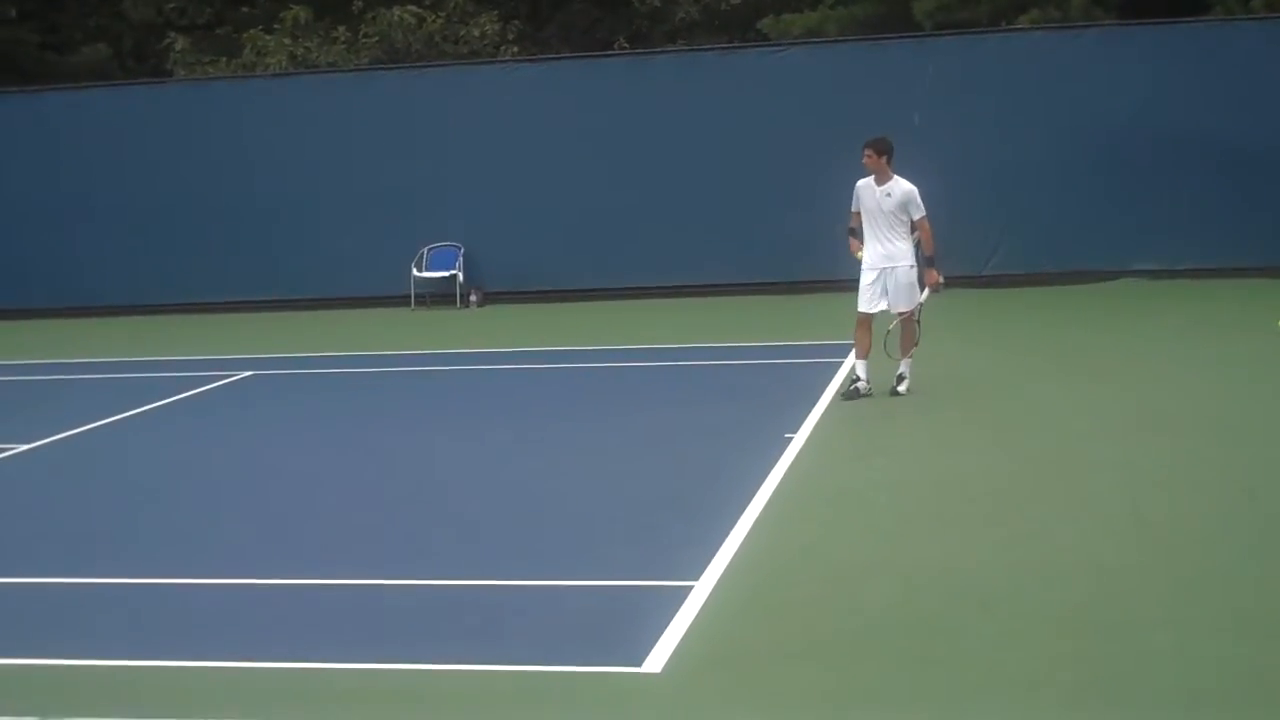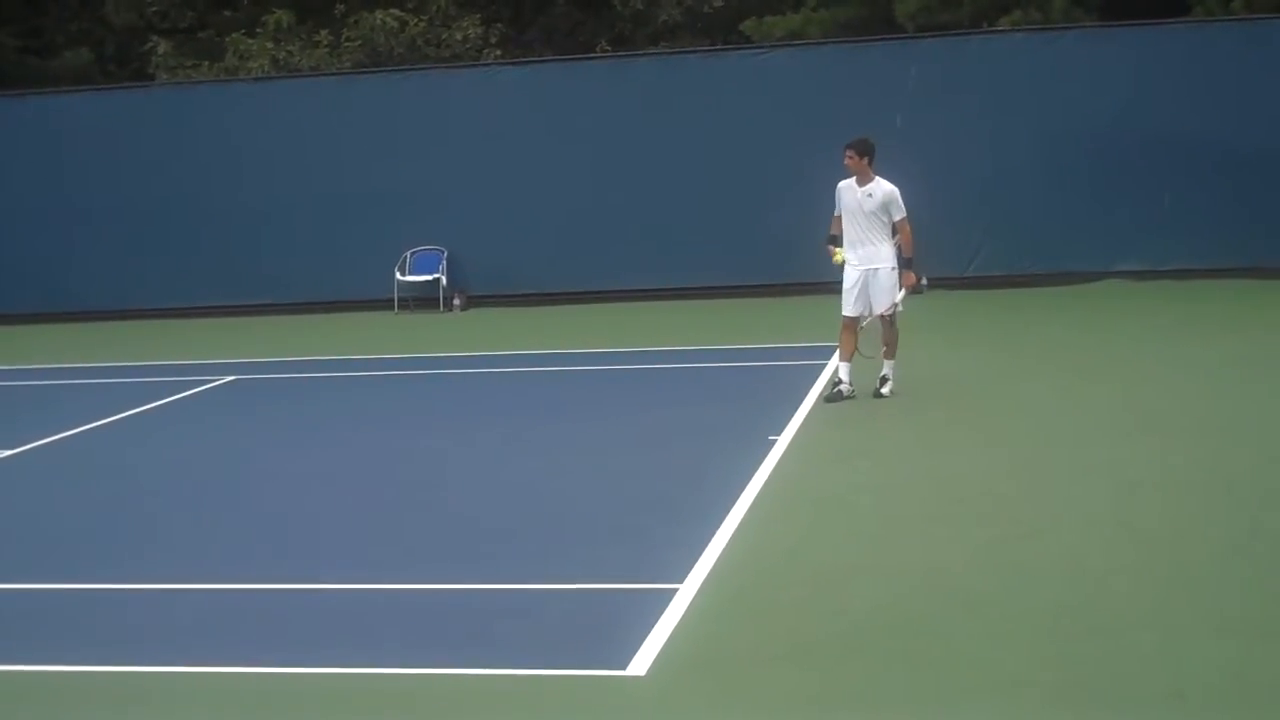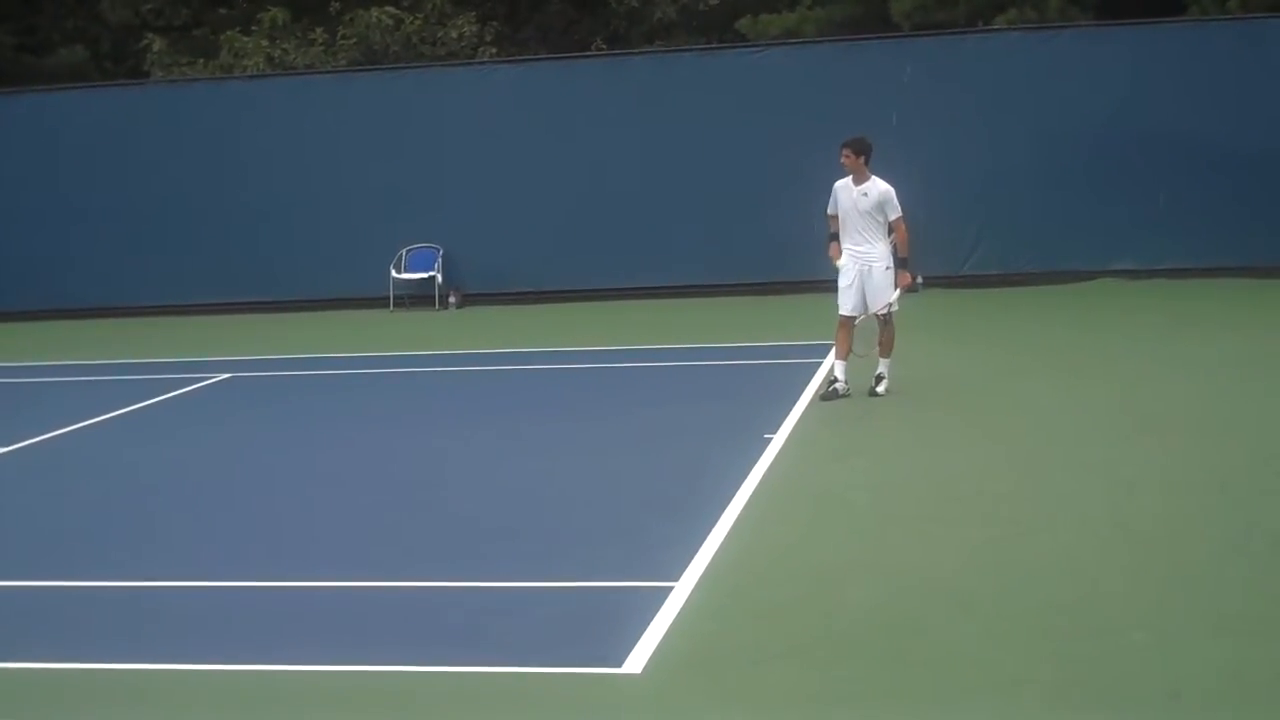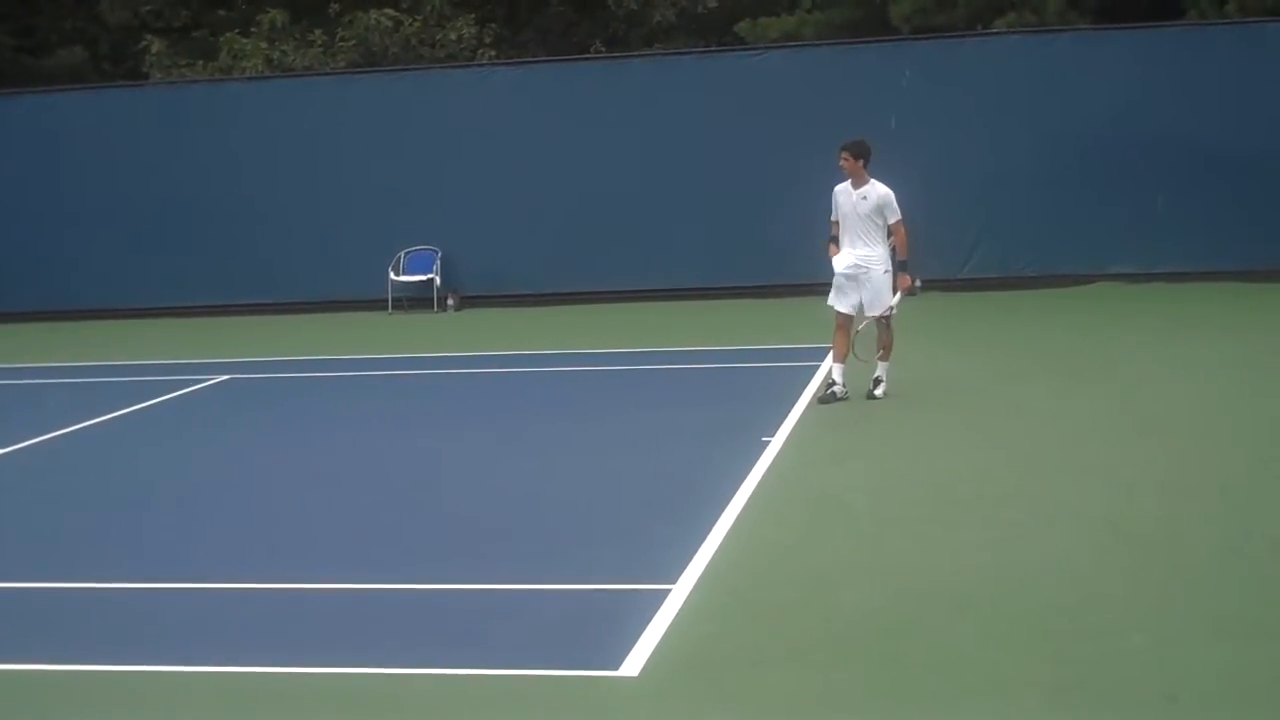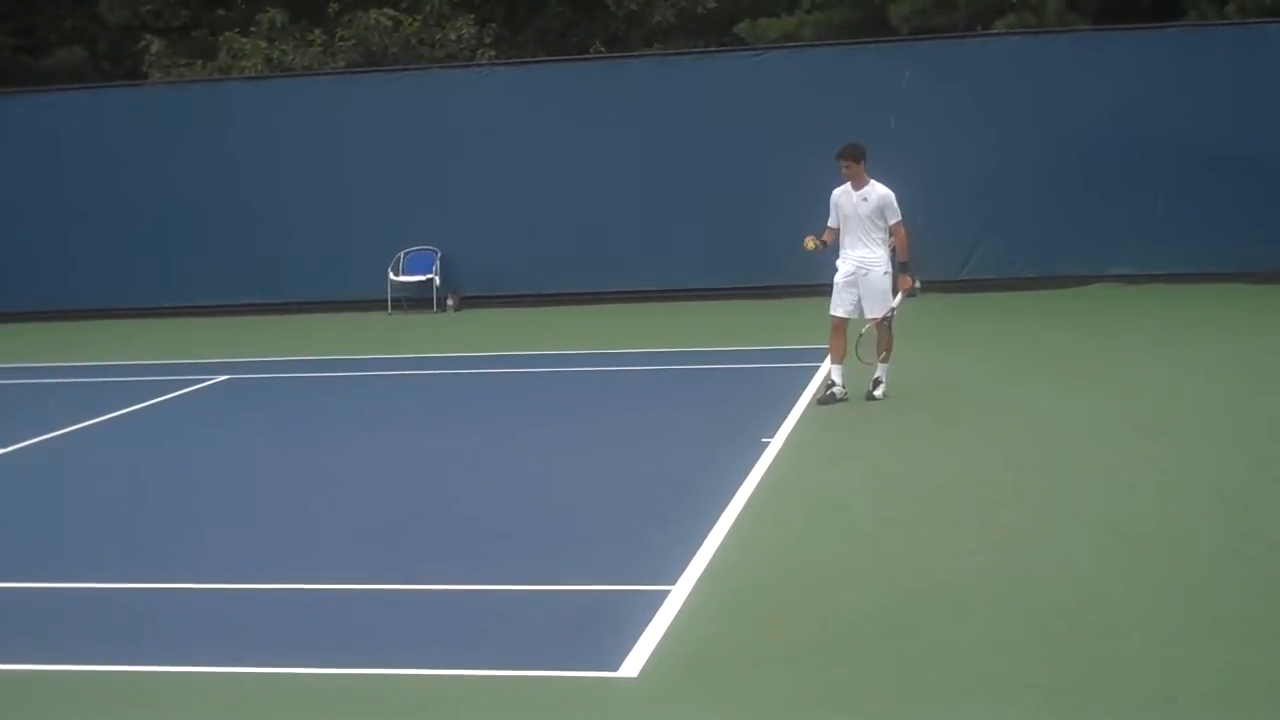
dt=0.3s
person 1, frame 1
left shoulder: (907, 190)
right shoulder: (861, 187)
left elbow: (923, 228)
left wrist: (930, 266)
right wrist: (853, 236)
left hip: (901, 263)
right hip: (871, 264)
left knee: (906, 318)
right knee: (863, 319)
left ankle: (903, 374)
right ankle: (861, 379)
person 1, frame 2
left shoulder: (888, 191)
right shoulder: (842, 188)
left elbow: (904, 230)
left wrist: (908, 268)
right wrist: (833, 243)
left hip: (883, 265)
right hip: (853, 267)
left knee: (888, 320)
right knee: (848, 322)
left ankle: (887, 376)
right ankle: (844, 381)
person 1, frame 3
left shoulder: (883, 190)
right shoulder: (839, 188)
left elbow: (899, 229)
left wrist: (903, 268)
right wrist: (834, 241)
left hip: (878, 264)
right hip: (849, 264)
left knee: (885, 319)
right knee: (844, 320)
left ankle: (882, 374)
right ankle: (839, 379)
person 1, frame 4
left shoulder: (882, 193)
right shoulder: (839, 191)
left elbow: (898, 232)
left wrist: (903, 271)
right wrist: (833, 243)
left hip: (876, 267)
right hip: (847, 266)
left knee: (883, 322)
right knee: (842, 322)
left ankle: (880, 377)
right ankle: (837, 382)
person 1, frame 5
left shoulder: (883, 194)
right shoulder: (837, 195)
left elbow: (898, 233)
left wrist: (904, 271)
right wrist: (819, 242)
left hip: (876, 268)
right hip: (847, 268)
left knee: (882, 324)
right knee: (837, 323)
left ankle: (880, 378)
right ankle: (837, 384)
